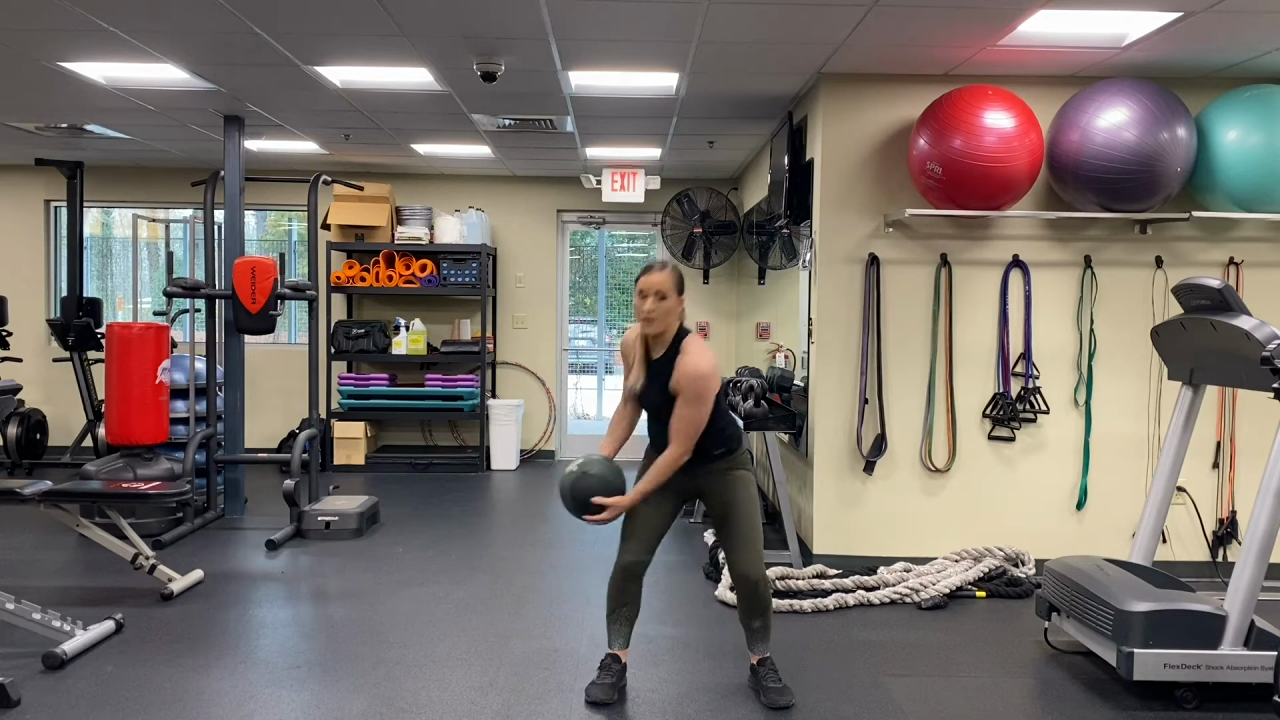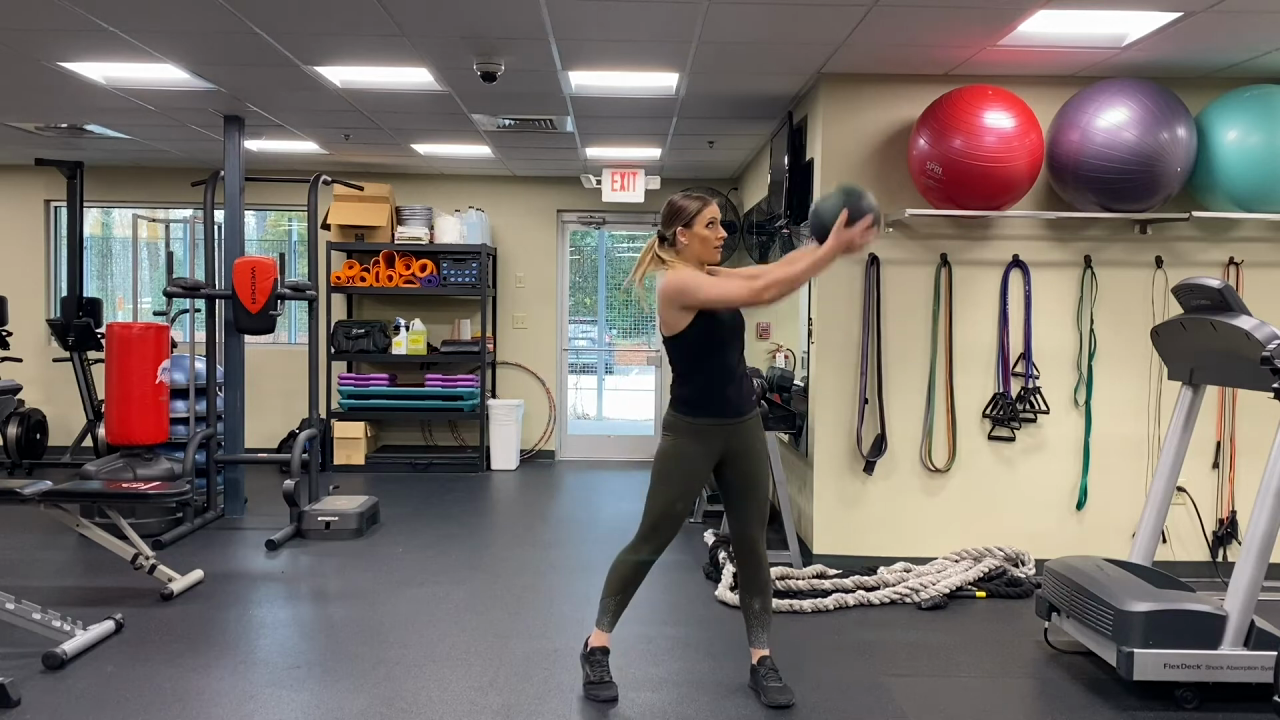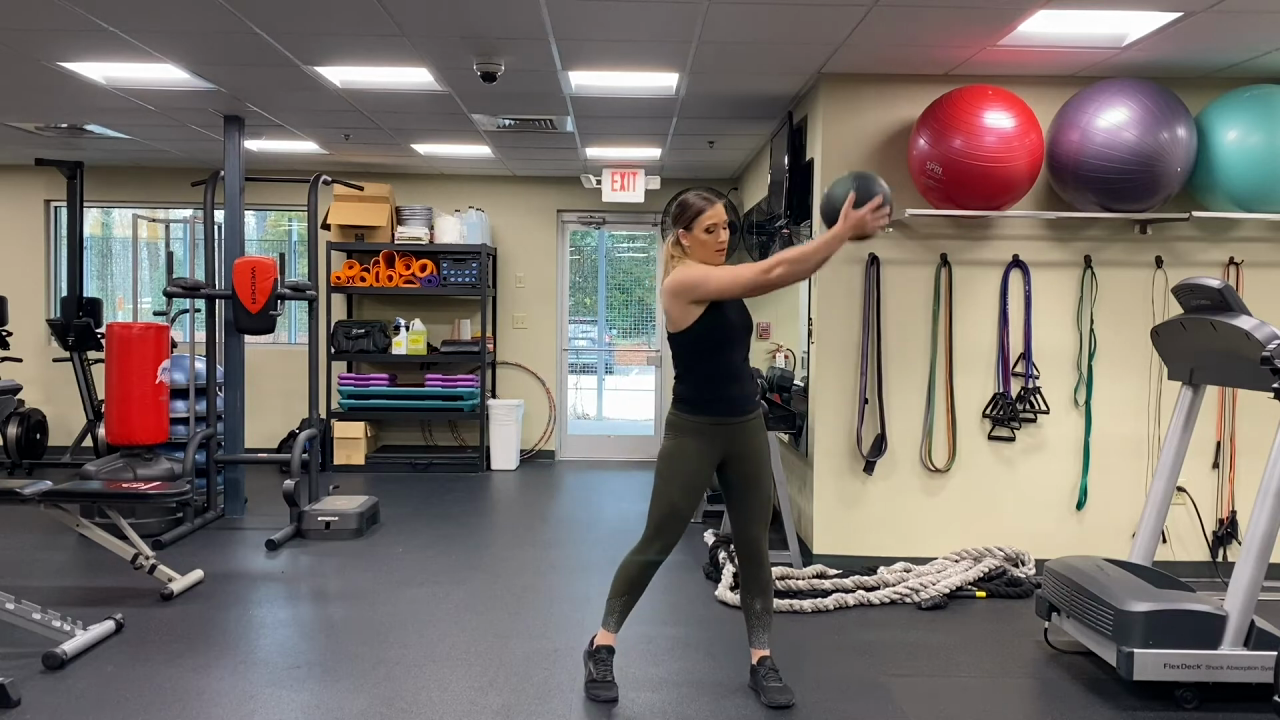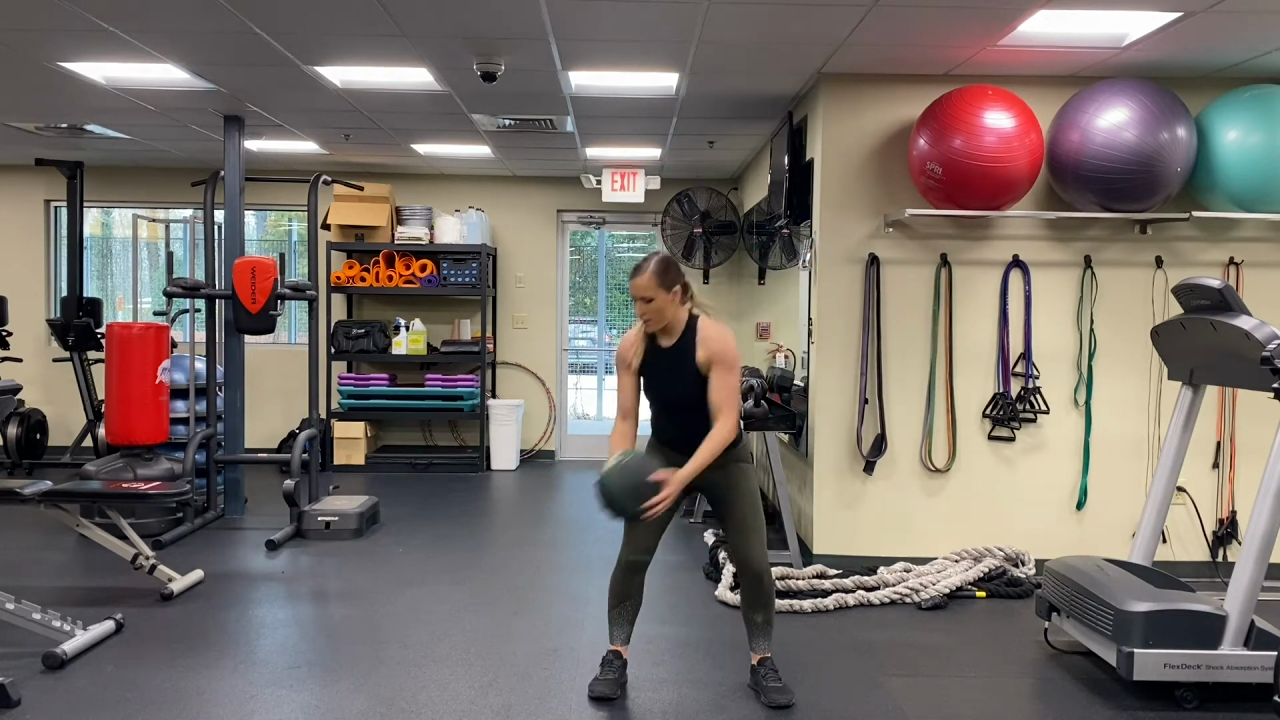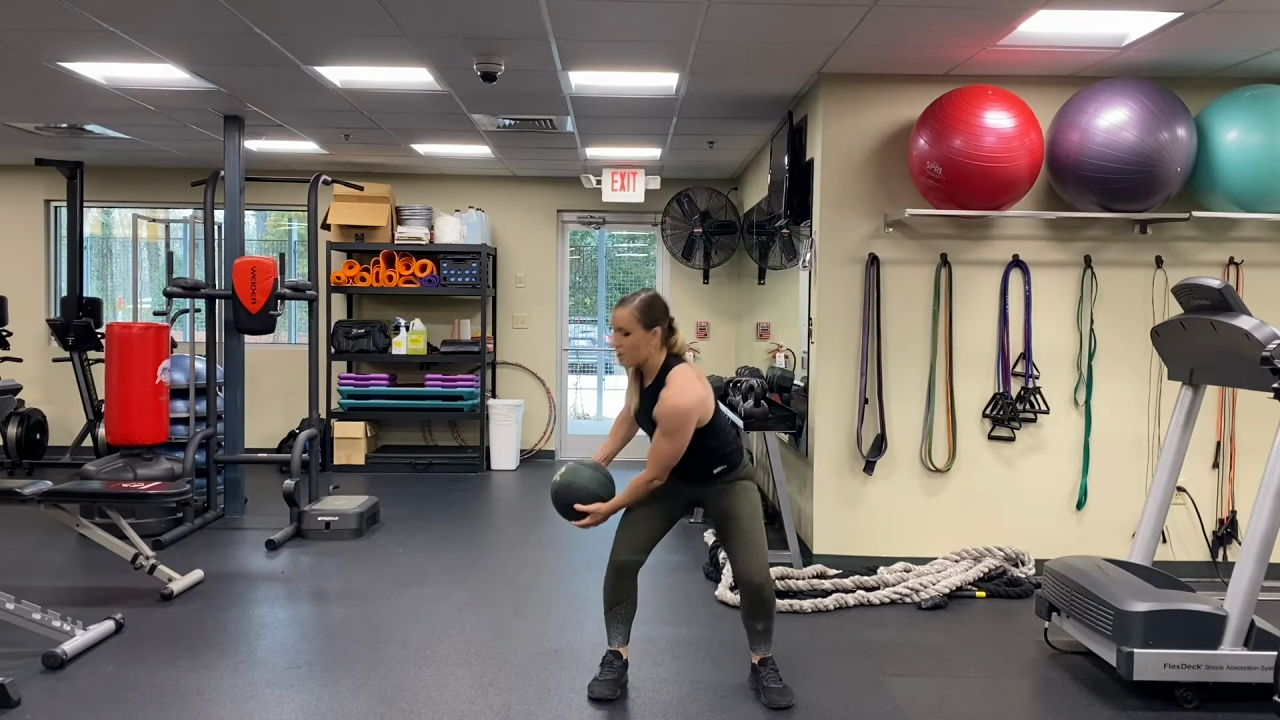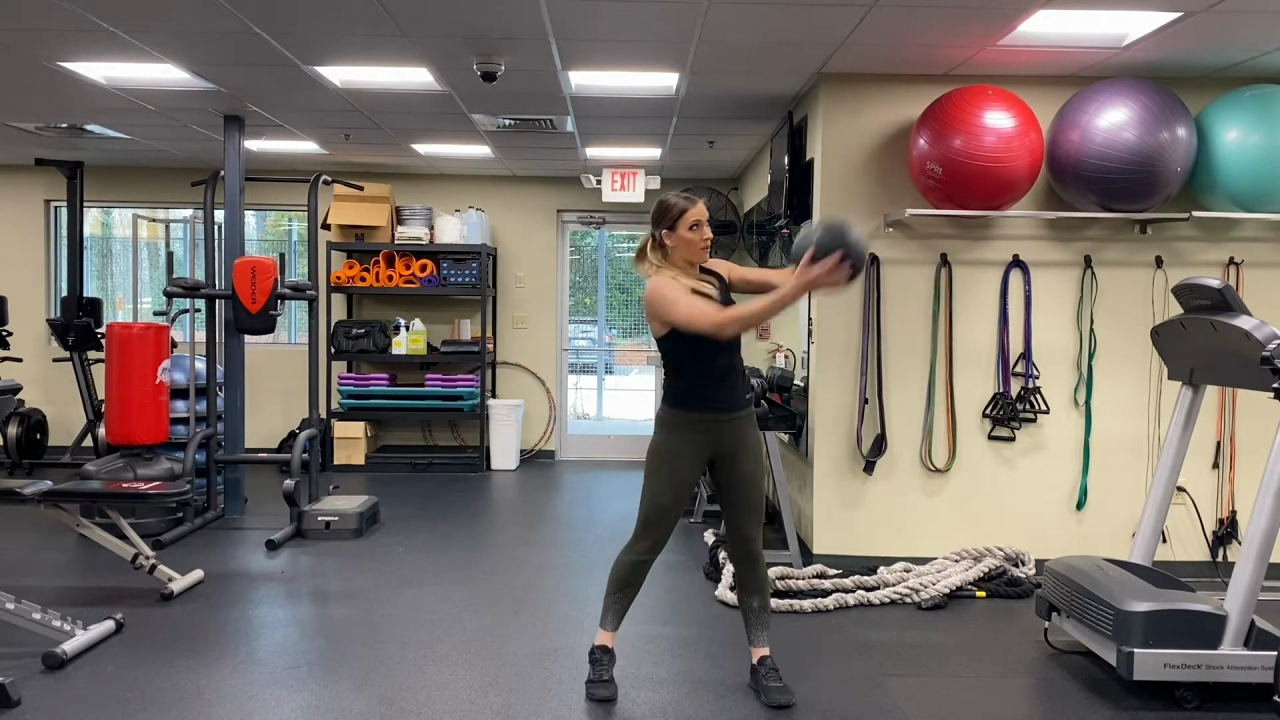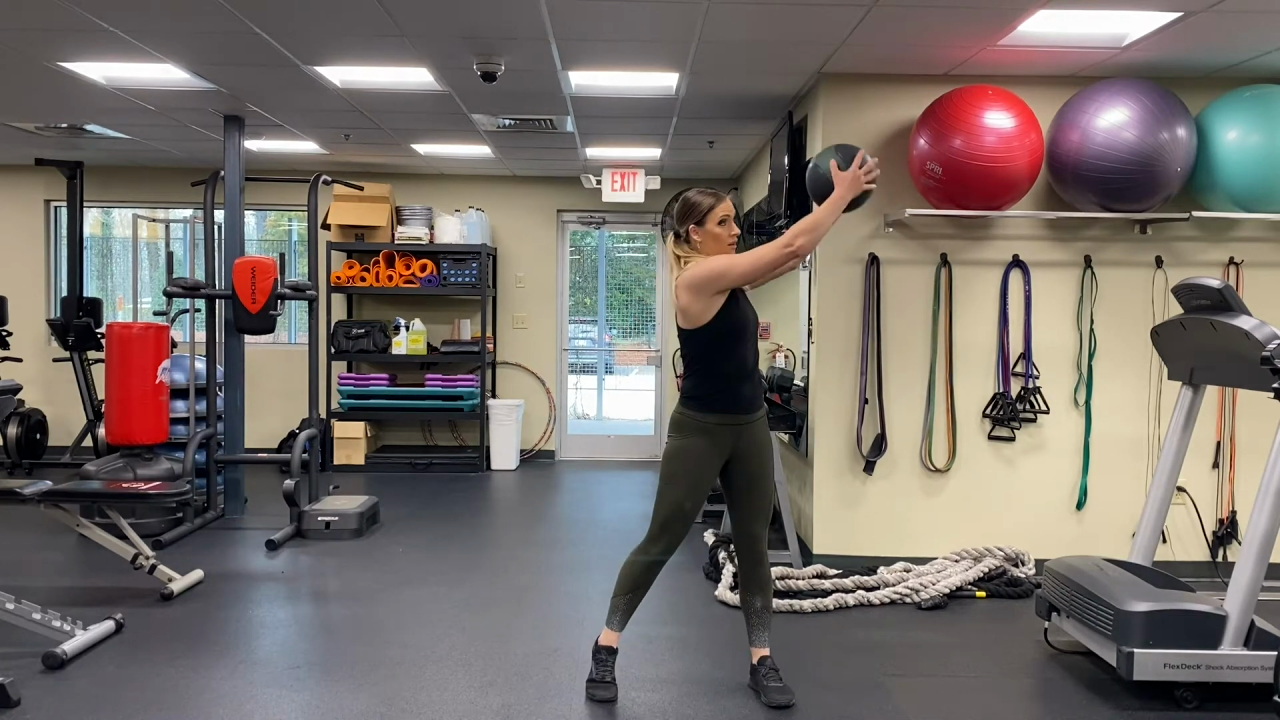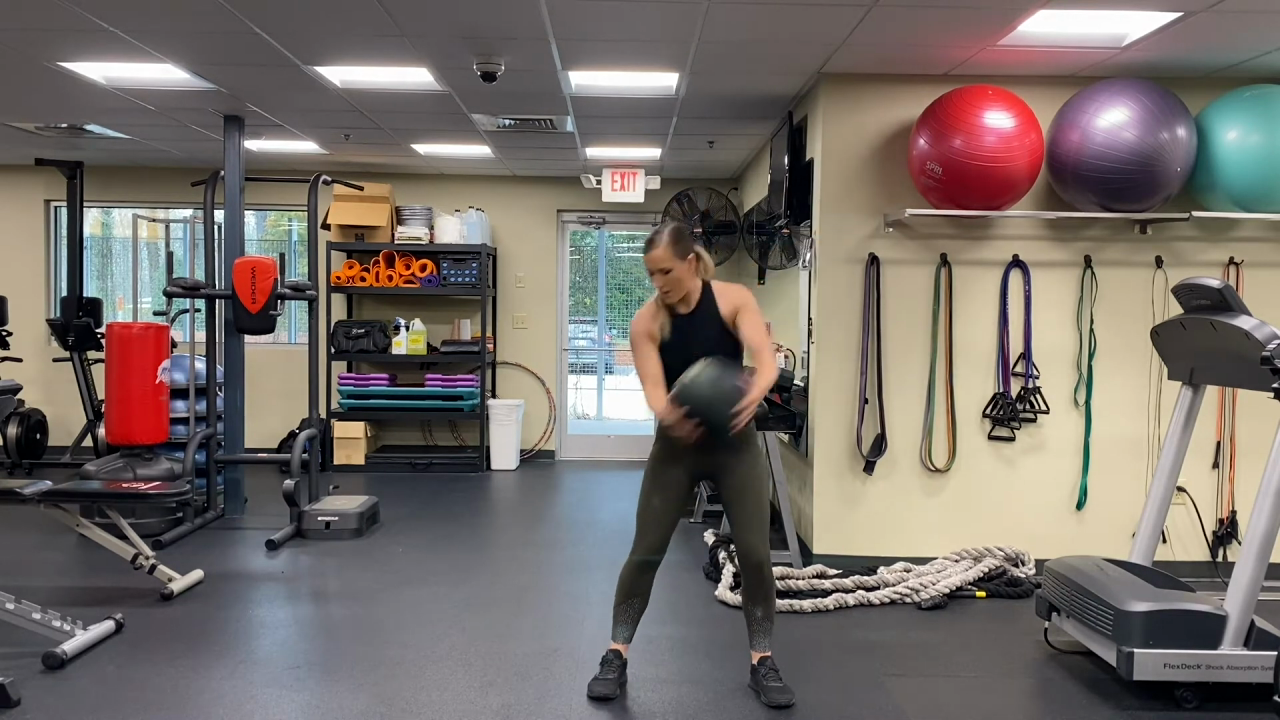
dt=0.4s
person 1, frame 1
left shoulder: (695, 363)
right shoulder: (633, 344)
left elbow: (680, 451)
right elbow: (629, 405)
left wrist: (630, 500)
right wrist: (602, 457)
left hip: (723, 467)
right hip: (666, 465)
left knee: (750, 574)
right knee: (630, 561)
left ankle: (761, 663)
right ankle: (615, 660)
person 1, frame 2
left shoulder: (719, 276)
right shoulder: (677, 285)
left elbow: (776, 274)
right elbow: (761, 291)
left wrist: (834, 244)
right wrist: (833, 247)
left hip: (744, 429)
right hip: (692, 432)
left knee: (751, 546)
right knee: (650, 542)
left ankle: (761, 659)
right ankle: (597, 645)
person 1, frame 3
left shoulder: (724, 281)
right shoulder: (685, 281)
left elbow: (787, 272)
right elbow: (771, 269)
left wrist: (844, 231)
right wrist: (843, 230)
left hip: (746, 427)
right hip: (694, 431)
left knee: (753, 546)
right knee: (656, 544)
left ankle: (761, 659)
right ankle: (602, 644)
person 1, frame 4
left shoulder: (715, 339)
right shoulder: (632, 347)
left elbow: (726, 425)
right elbow: (626, 418)
left wrist: (683, 479)
left hip: (722, 461)
right hip: (666, 455)
left knee: (754, 563)
right knee: (633, 556)
left ankle: (762, 661)
right ankle: (616, 655)
person 1, frame 5
left shoulder: (680, 395)
right shoulder: (641, 368)
left elbow: (655, 474)
right elbow: (630, 415)
left wrist: (610, 508)
right wrist: (594, 464)
left hip: (725, 480)
right hip: (673, 478)
left knee: (755, 579)
right knee: (622, 561)
left ankle: (762, 662)
right ankle: (616, 657)
person 1, frame 6
left shoulder: (719, 273)
right shoulder: (661, 288)
left elbow: (775, 280)
right elbow: (721, 324)
left wrist: (817, 271)
right wrist: (797, 288)
left hip: (738, 425)
right hip: (683, 428)
left knee: (748, 545)
right knee: (646, 541)
left ankle: (761, 659)
right ankle: (603, 648)
person 1, frame 7
left shoulder: (725, 273)
right shoulder: (700, 276)
left elbow: (788, 255)
right elbow: (788, 246)
left wrist: (840, 198)
right wrist: (841, 194)
left hip: (749, 426)
right hip: (700, 429)
left knee: (754, 545)
right knee: (661, 543)
left ankle: (761, 659)
right ankle: (606, 646)
person 1, frame 8
left shoulder: (733, 298)
right shoulder: (646, 321)
left elbow: (766, 359)
right elbow: (654, 393)
left wrist: (755, 393)
right wrist: (671, 417)
left hip: (736, 443)
right hip: (677, 446)
left knee: (755, 553)
right knee: (647, 551)
left ankle: (762, 661)
right ankle: (616, 655)
